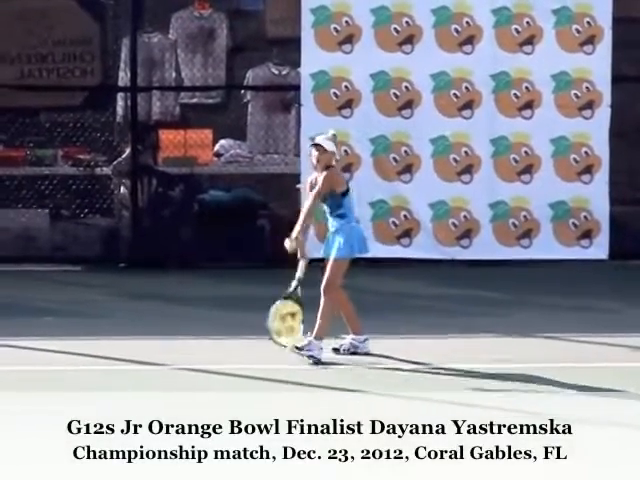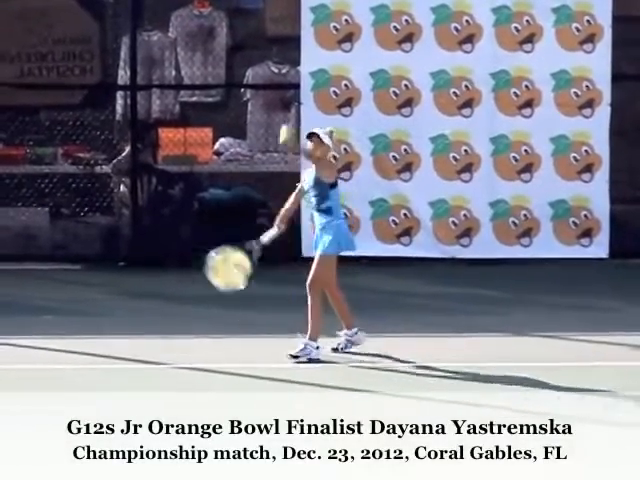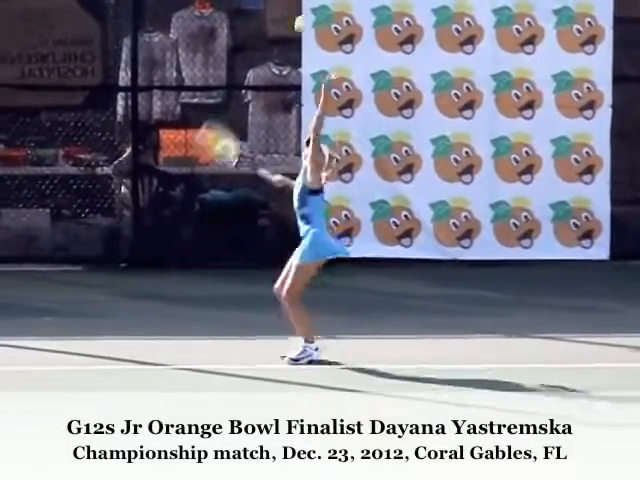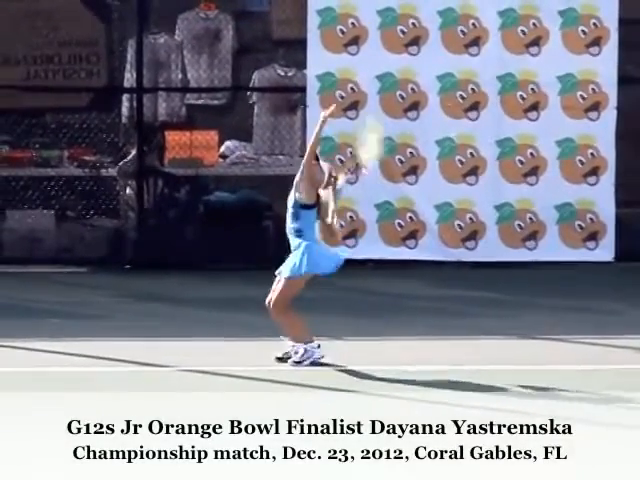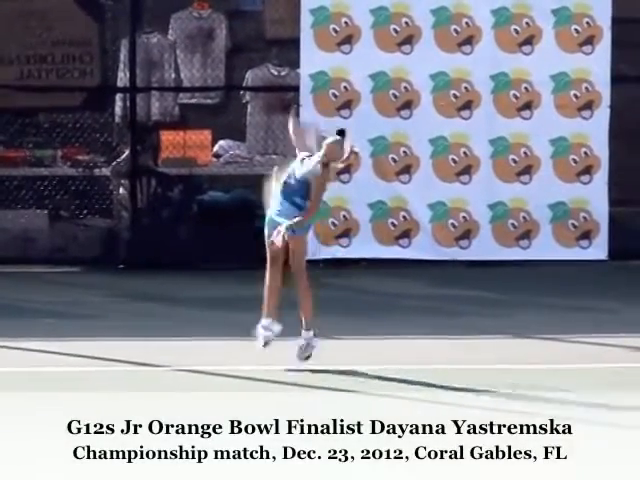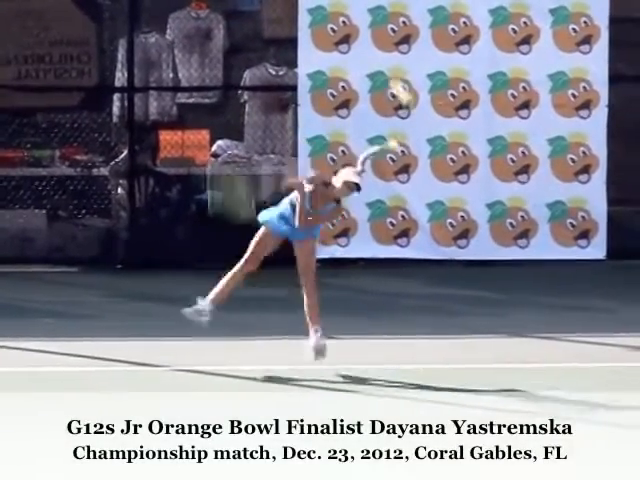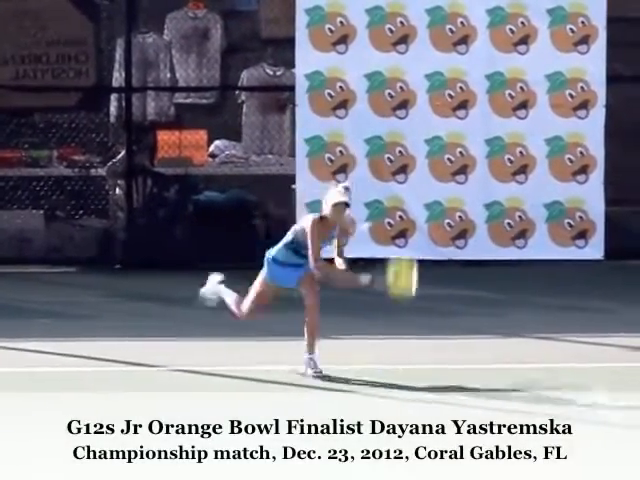
dt=0.2s
person 1, frame 1
left shoulder: (330, 175)
right shoulder: (312, 180)
left elbow: (310, 208)
right elbow: (306, 213)
left wrist: (295, 235)
right wrist: (300, 245)
left hip: (346, 234)
right hip: (335, 234)
left knee: (328, 288)
right knee: (335, 289)
left ankle: (315, 343)
right ankle: (358, 338)
person 1, frame 2
left shoulder: (325, 165)
right shoulder: (310, 174)
left elbow: (307, 154)
right elbow: (296, 197)
right wrist: (282, 217)
left hip: (332, 231)
right hip: (322, 231)
left knee: (313, 285)
right knee: (329, 287)
left ankle: (311, 345)
right ankle: (352, 332)
person 1, frame 3
left shoulder: (313, 176)
right shoulder: (307, 180)
left elbow: (316, 134)
left wrist: (322, 105)
right wrist: (279, 179)
left hip: (313, 243)
right hip: (309, 242)
left knee: (290, 295)
right knee: (281, 290)
left ankle: (309, 347)
right ankle: (305, 339)
person 1, frame 4
left shoulder: (305, 190)
right shoulder: (314, 197)
left elbow: (310, 154)
left wrist: (323, 121)
left hip: (305, 254)
right hip: (300, 254)
left knee: (278, 307)
right knee: (273, 303)
left ankle: (310, 347)
right ankle: (298, 344)
person 1, frame 5
left shoulder: (323, 175)
right shoulder: (305, 154)
left elbow: (311, 212)
right elbow: (296, 132)
left wrist: (290, 225)
left hip: (296, 220)
right hip: (277, 213)
left knee: (298, 271)
right knee: (273, 267)
left ankle: (308, 334)
right ankle: (269, 321)
person 1, frame 6
left shoulder: (336, 208)
right shoulder: (317, 184)
left elbow: (302, 223)
left hip: (304, 229)
right hip: (281, 219)
left knee: (308, 280)
right knee: (248, 263)
left ankle: (316, 334)
right ankle: (208, 305)
person 1, frame 7
left shoulder: (341, 224)
right shoulder: (314, 223)
right elbow: (317, 267)
left wrist: (341, 264)
right wrist: (356, 280)
left hip: (302, 264)
right hip: (281, 263)
left knee: (312, 305)
right knee: (244, 312)
left ankle: (310, 358)
right ankle: (217, 286)
